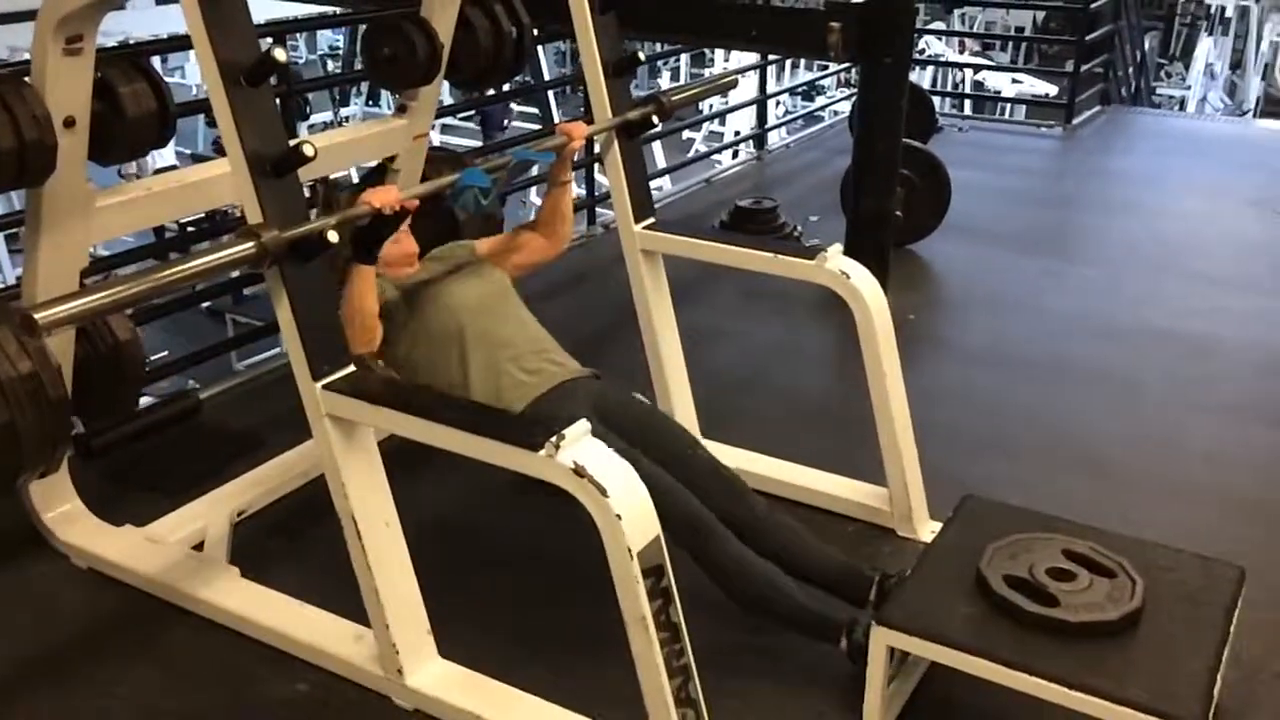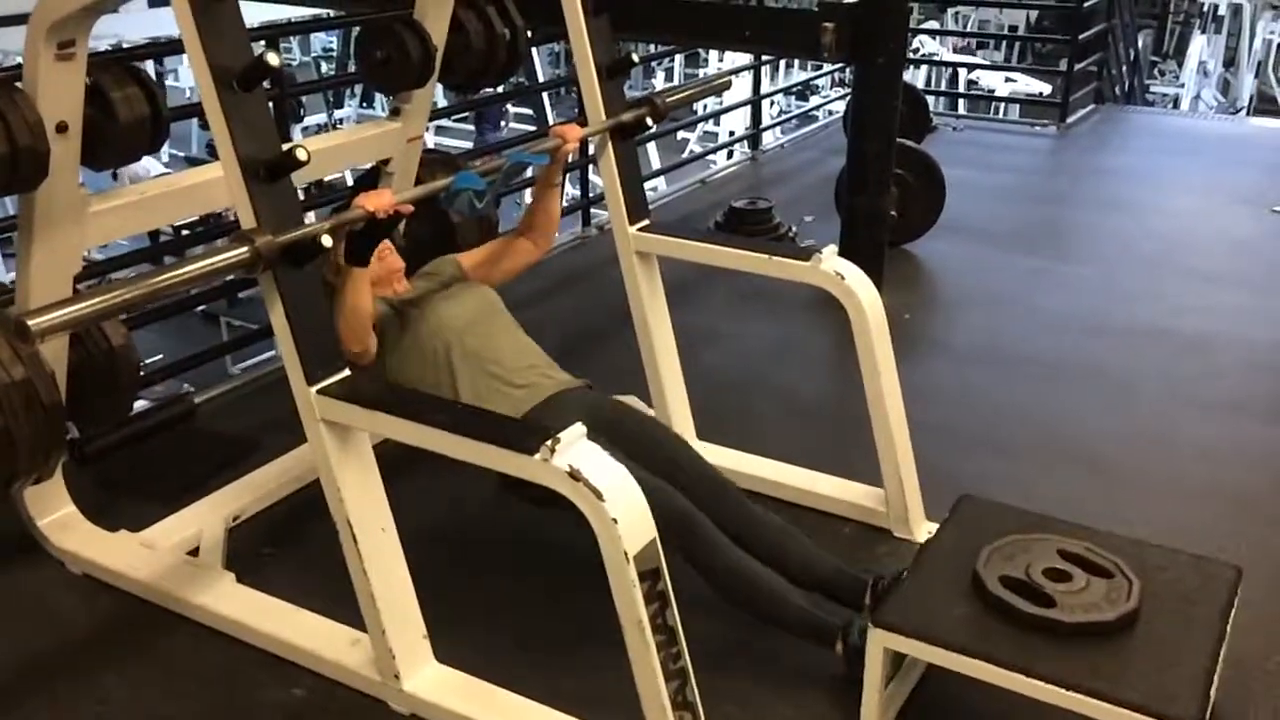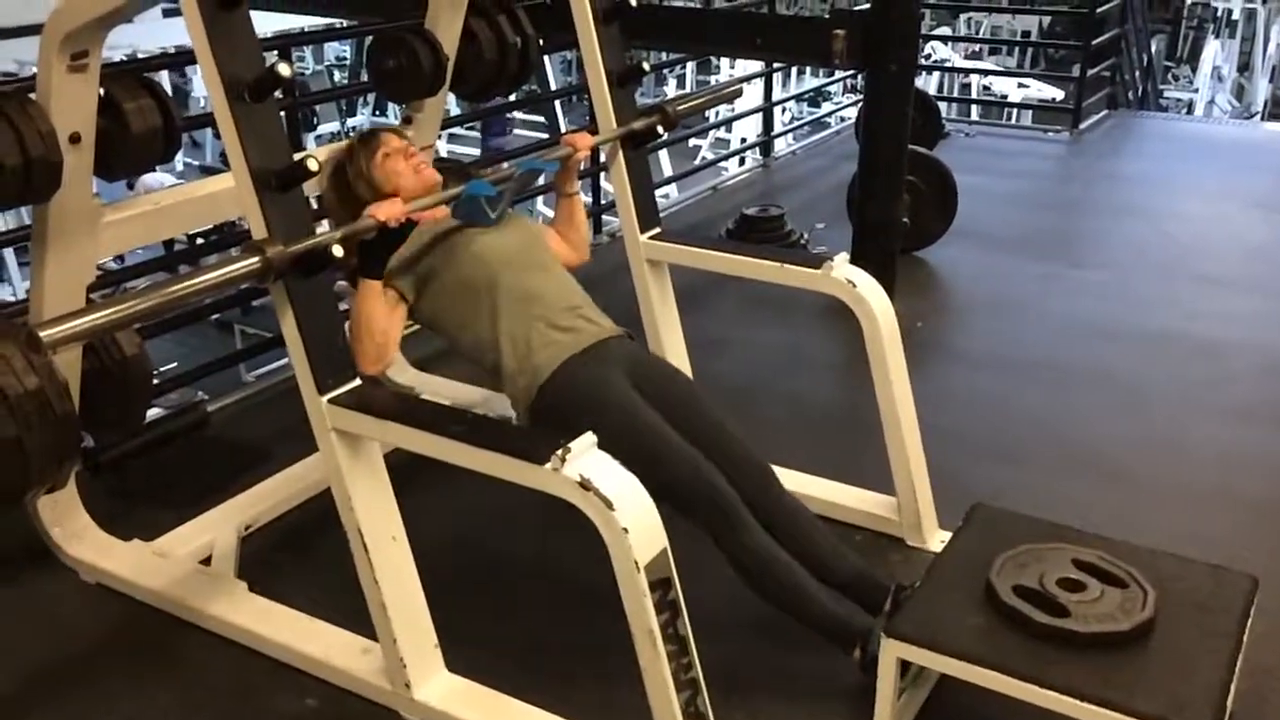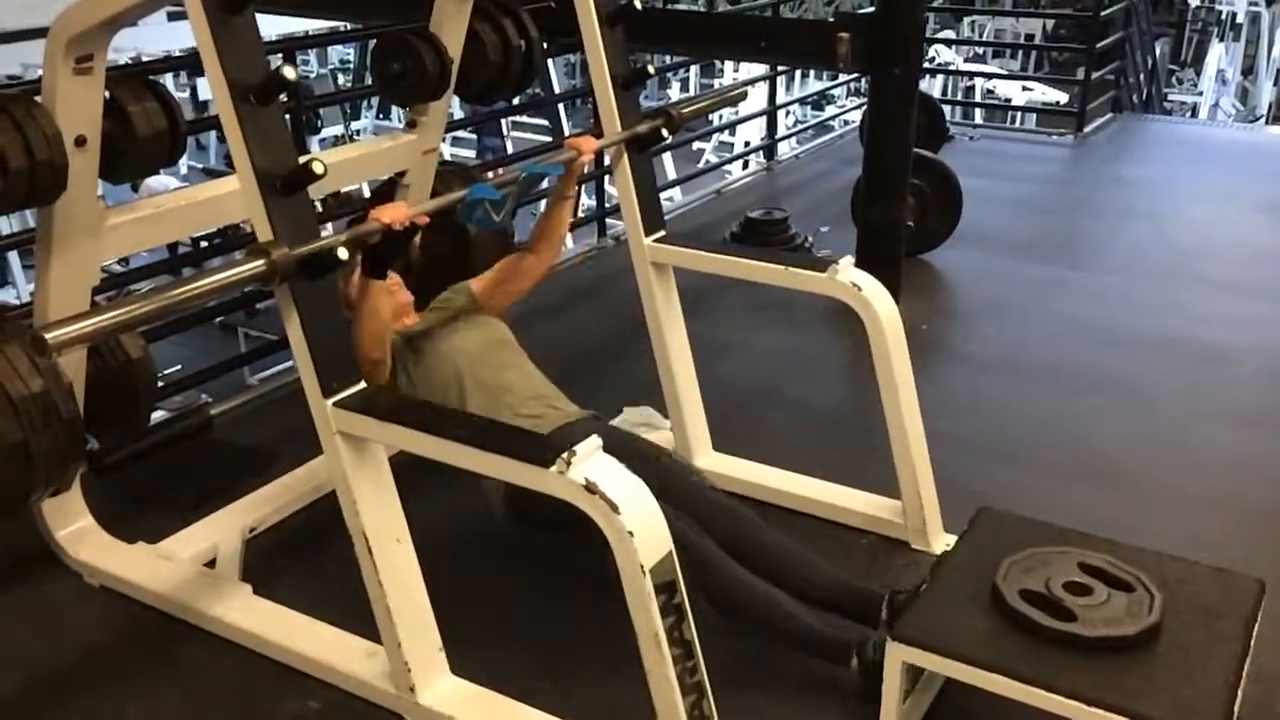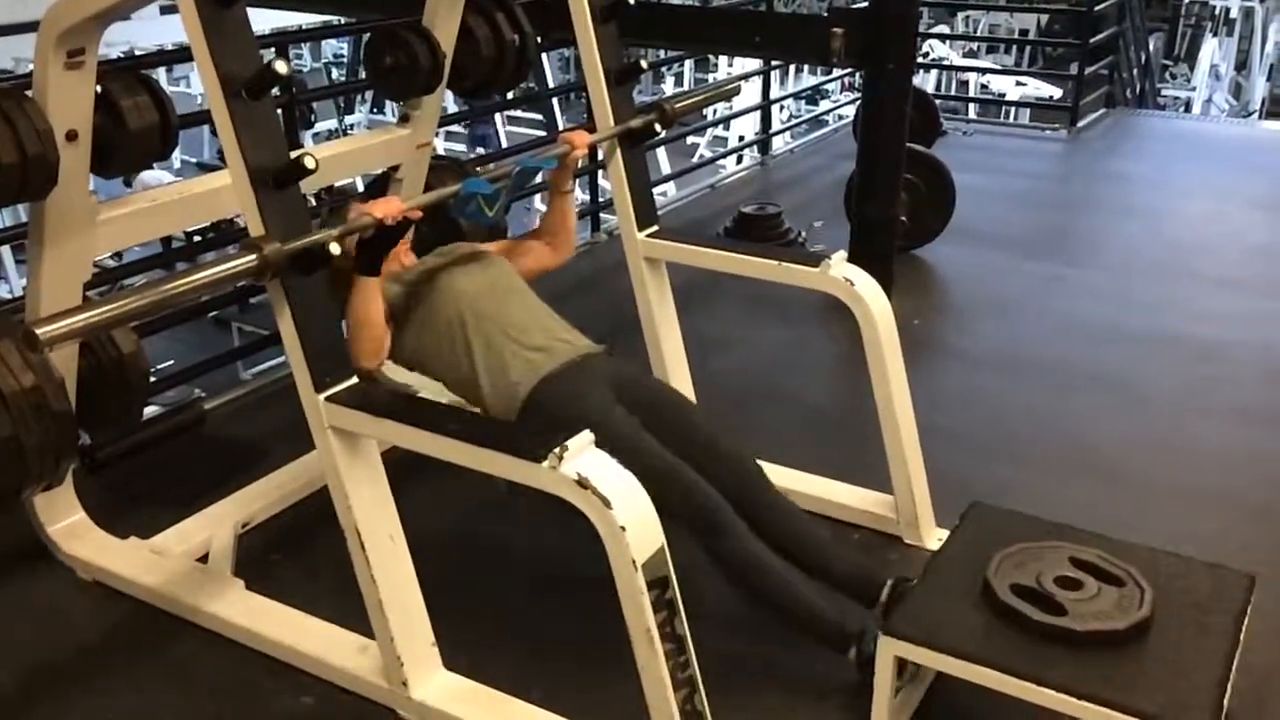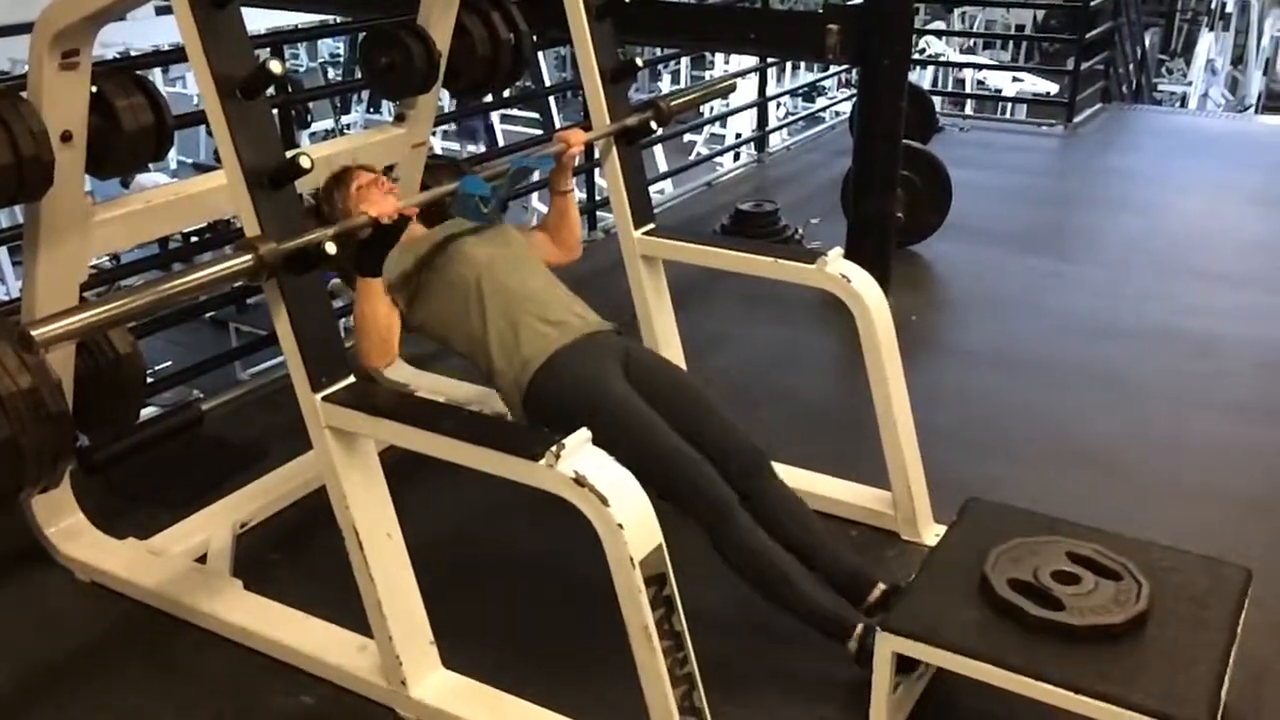
dt=0.5s
person 1, frame 1
left shoulder: (448, 263)
right shoulder: (384, 307)
left elbow: (549, 239)
right elbow: (361, 343)
left wrist: (560, 166)
right wrist: (365, 243)
left hip: (588, 390)
right hip: (530, 425)
left knee: (728, 493)
right knee: (690, 521)
left ankle: (873, 590)
right ankle: (849, 632)
person 1, frame 2
left shoulder: (438, 279)
right shoulder: (378, 323)
left elbow: (530, 240)
right elbow: (354, 343)
left wrist: (552, 167)
right wrist: (357, 242)
left hip: (576, 399)
left knee: (720, 498)
right knee: (681, 524)
left ankle: (866, 592)
right ankle: (844, 634)
person 1, frame 3
right shoulder: (402, 257)
left elbow: (575, 249)
right elbow: (371, 363)
left wrist: (568, 174)
right wrist: (370, 255)
left hip: (619, 352)
right hip: (562, 383)
left knee: (755, 481)
right knee: (719, 506)
left ankle: (885, 599)
right ankle: (865, 640)
person 1, frame 4
left shoulder: (454, 307)
right shoulder: (392, 354)
left elbow: (539, 256)
right elbow: (369, 357)
left wrist: (567, 181)
right wrist: (374, 257)
left hip: (586, 429)
left knee: (730, 521)
right knee: (692, 552)
left ankle: (881, 608)
right ankle: (860, 652)
person 1, frame 5
left shoulder: (456, 253)
right shoulder: (389, 302)
left elbow: (556, 247)
right elbow: (366, 359)
left wrist: (562, 174)
right wrist: (369, 259)
left hip: (602, 368)
right hip: (548, 402)
left knee: (748, 484)
right knee: (708, 513)
left ankle: (880, 593)
right ankle: (859, 639)
person 1, frame 6
left shoulder: (465, 226)
right shoulder: (394, 269)
left elbow: (564, 247)
right elbow: (378, 360)
left wrist: (562, 172)
right wrist: (367, 253)
left hip: (609, 345)
right hip: (556, 378)
left knee: (751, 467)
right knee: (711, 498)
left ankle: (871, 593)
right ankle: (856, 633)
